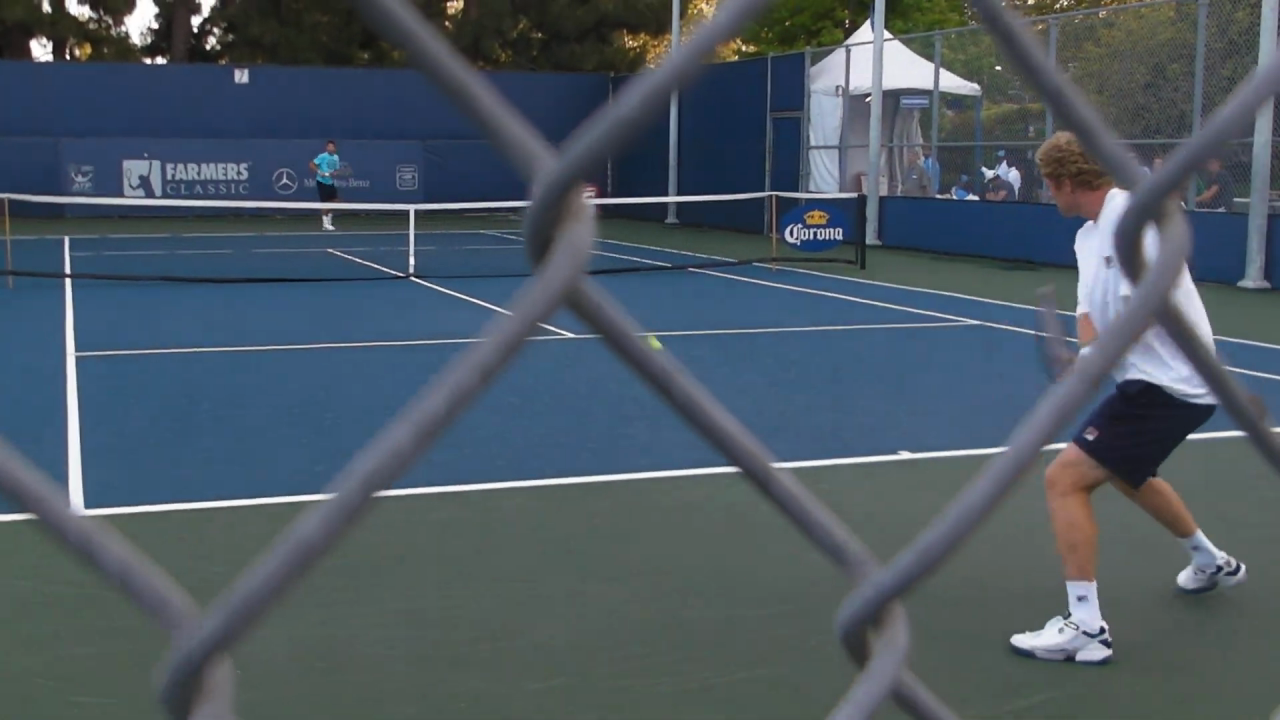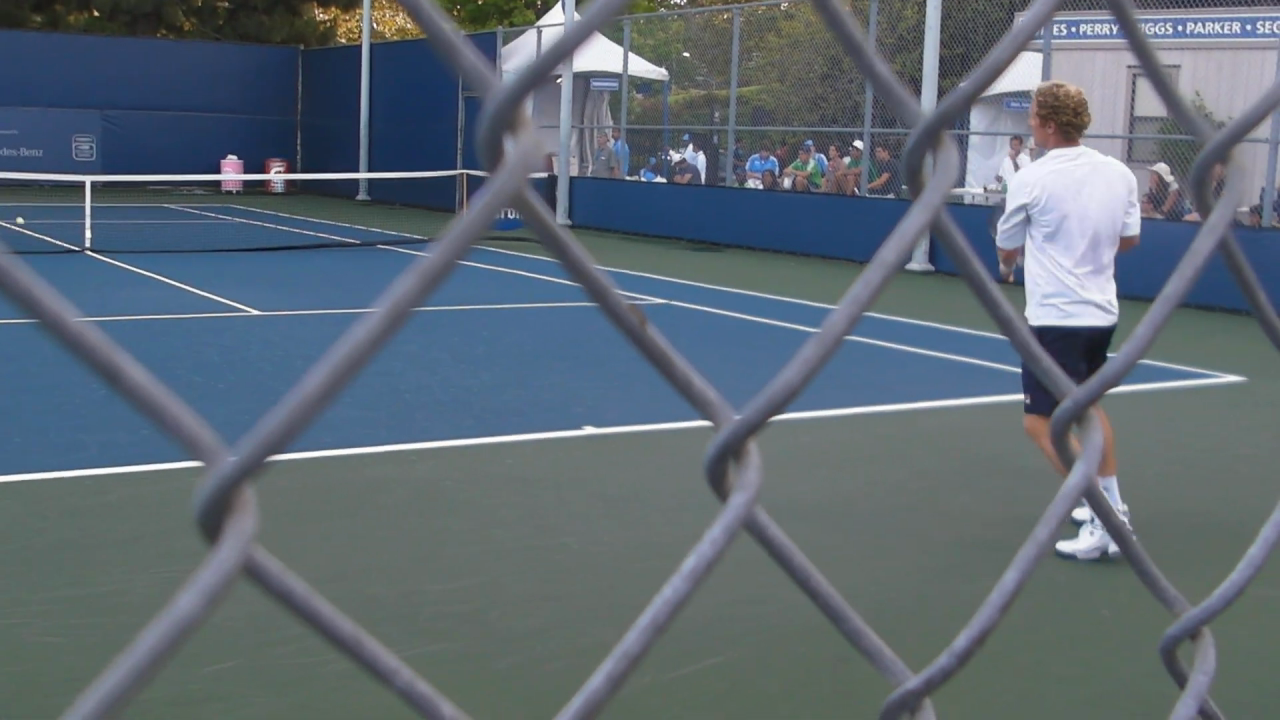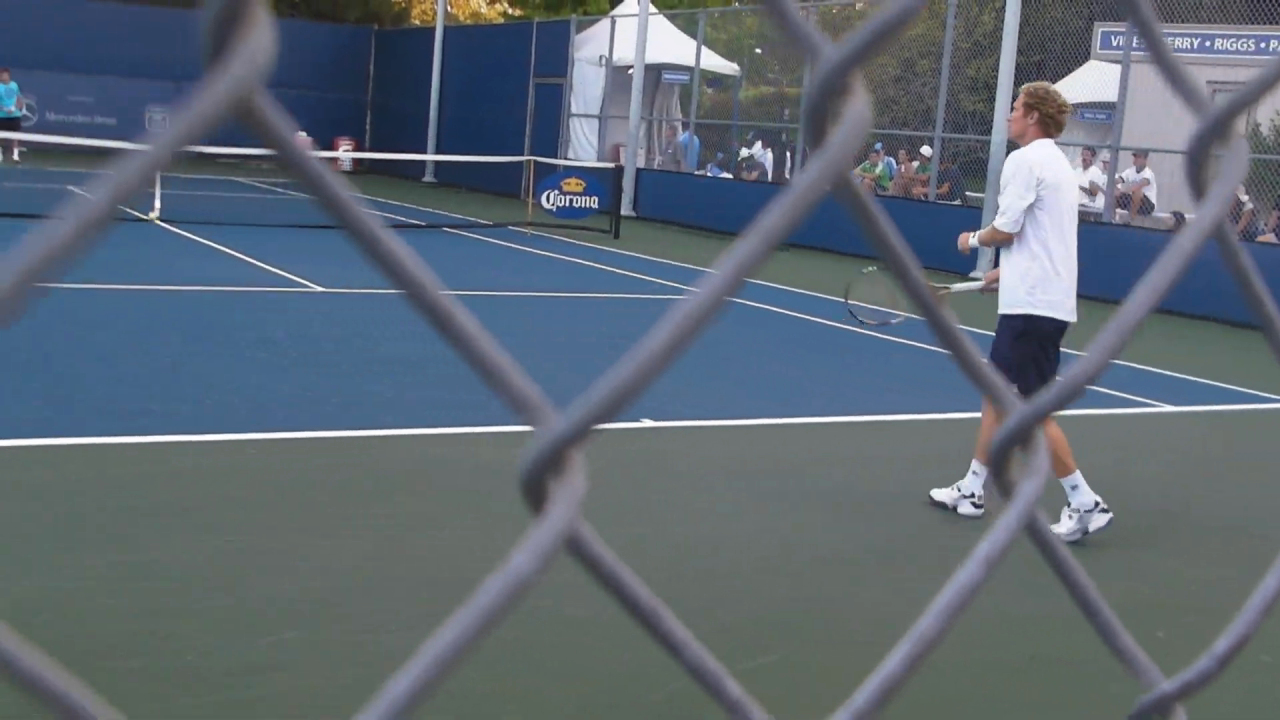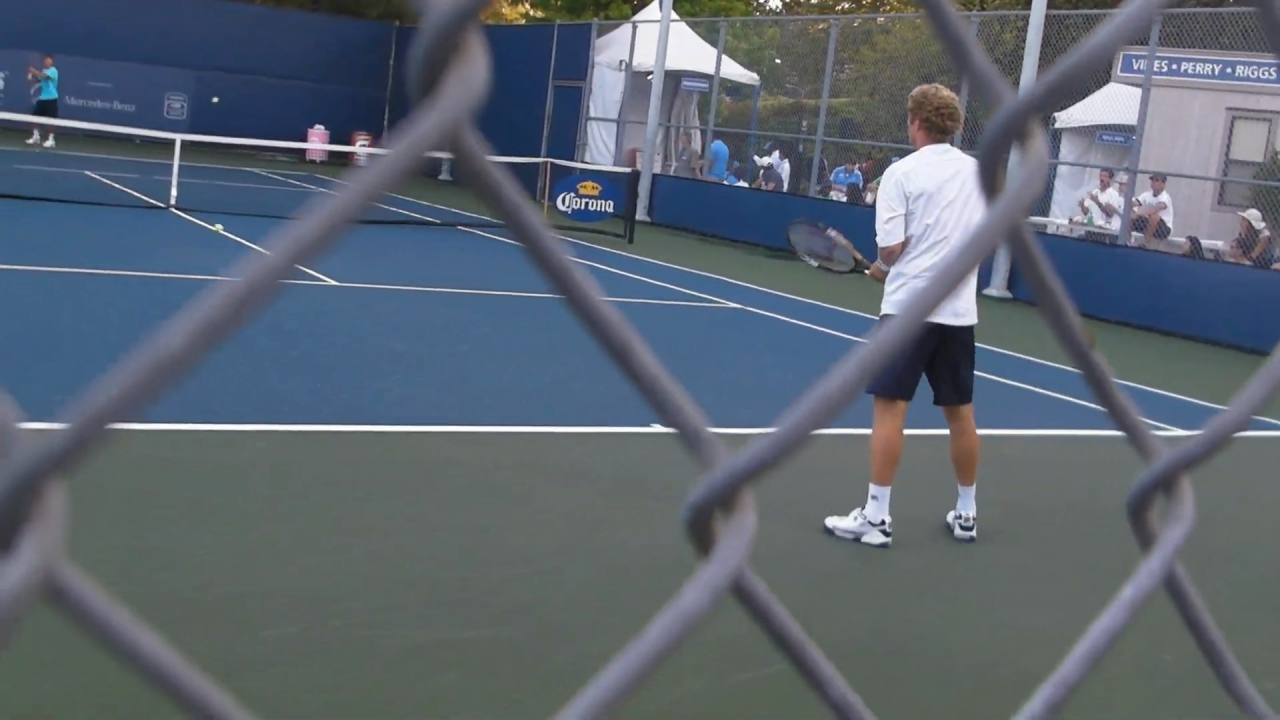
dt=1s
person 1, frame 1
left shoulder: (1130, 212)
right shoulder: (1090, 235)
right elbow: (1091, 312)
right wrist: (1084, 359)
left hip: (1167, 384)
right hip: (1152, 377)
left knee: (1063, 481)
right knee: (1127, 472)
left ankle: (1084, 626)
right ankle: (1215, 561)
person 1, frame 2
left shoulder: (1030, 179)
right shoulder: (1120, 173)
left elbow: (1007, 243)
right elbow: (1130, 238)
left wrist: (1007, 265)
left hip: (1054, 316)
right hip: (1100, 313)
left knee: (1046, 422)
left ankle: (1103, 524)
right ankle: (1112, 503)
person 1, frame 3
left shoulder: (1025, 159)
right shoulder: (1057, 162)
left elbow: (1005, 232)
left wrist: (975, 240)
right wrist: (1004, 274)
left hip: (1032, 307)
right hip: (1046, 302)
right knee: (996, 396)
left ankle: (1087, 504)
right ankle: (972, 490)
person 1, frame 4
left shoulder: (902, 172)
right shoulder: (979, 174)
left elbow: (890, 248)
left wrist: (882, 269)
left hip: (910, 307)
right hip: (959, 311)
left knee: (890, 407)
right knee: (960, 412)
left ankle: (876, 517)
right ankle: (965, 514)
